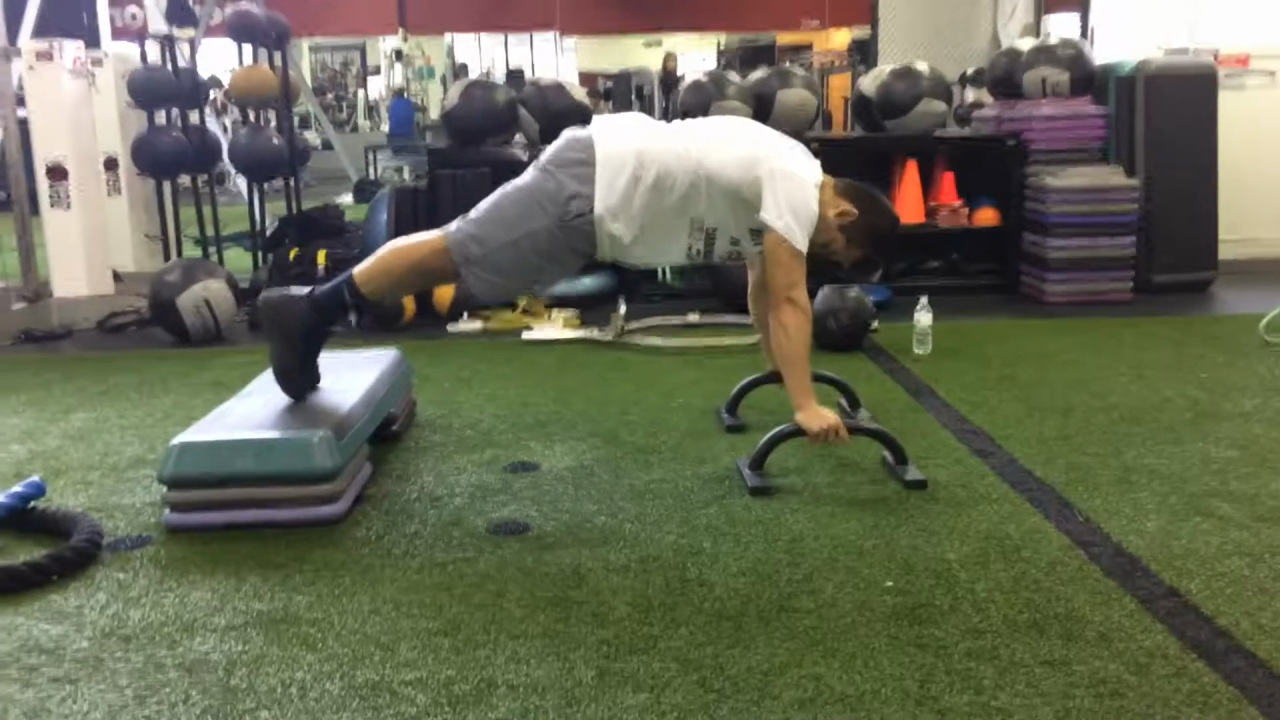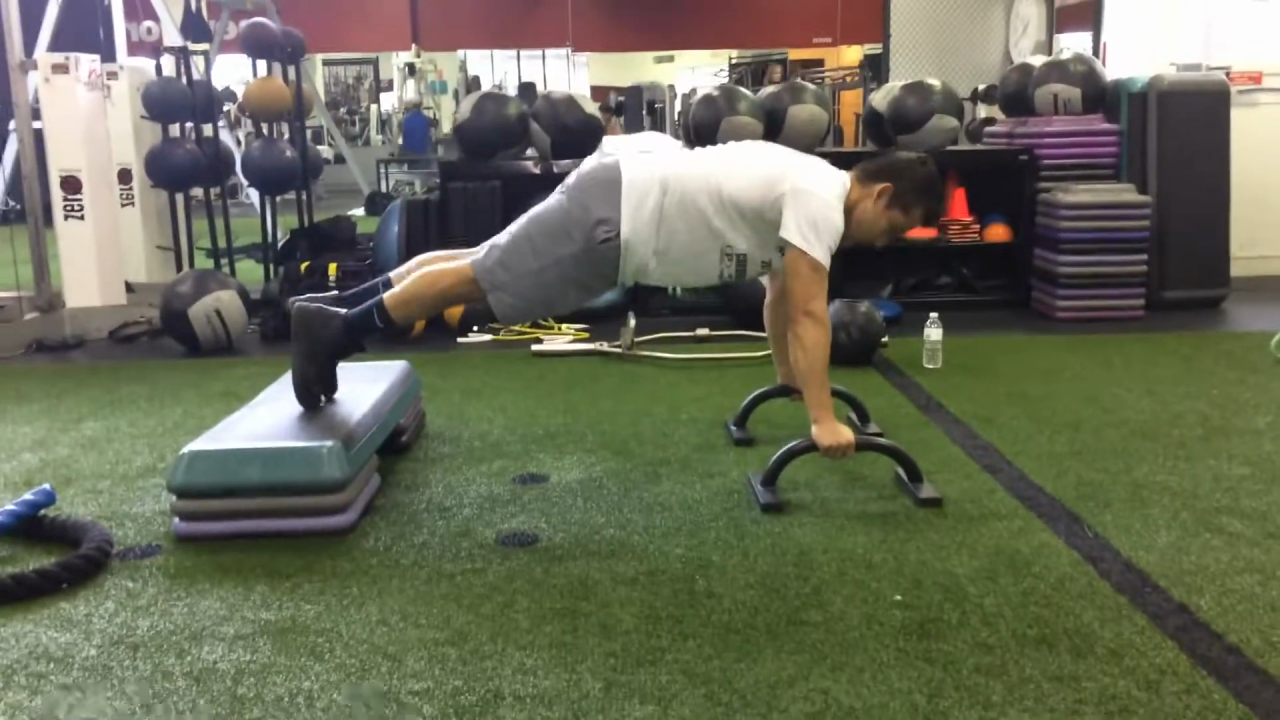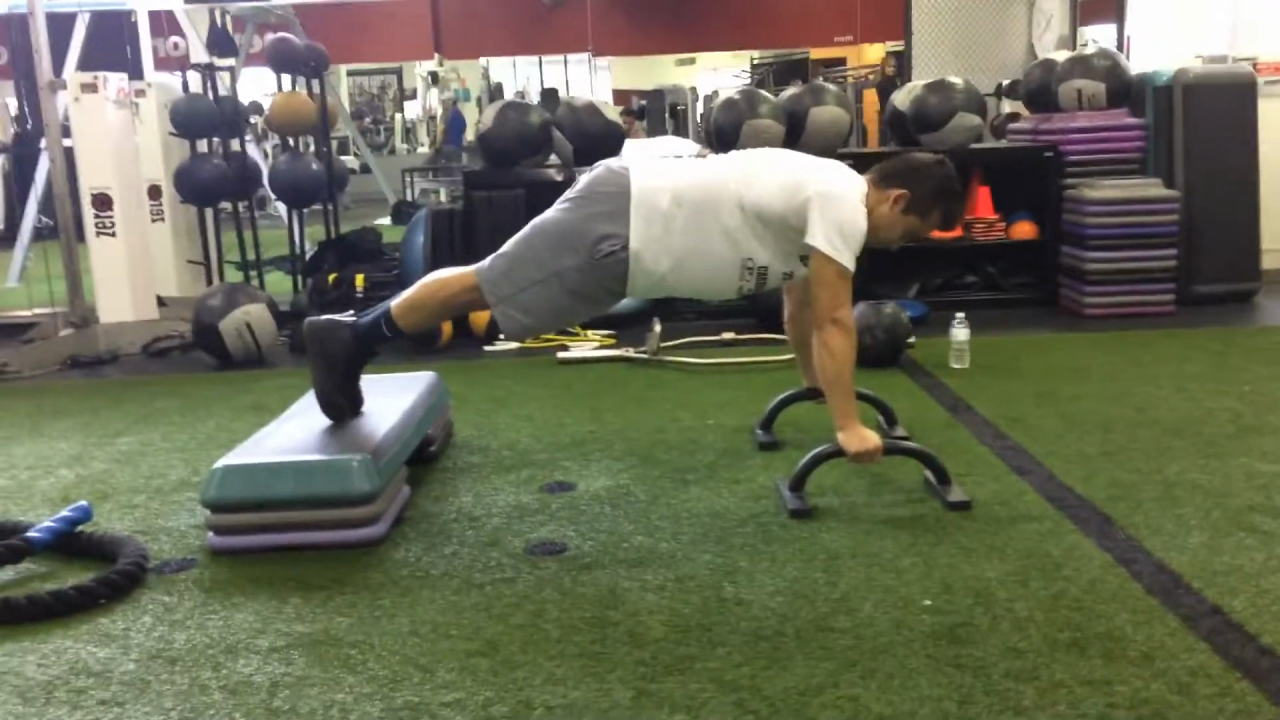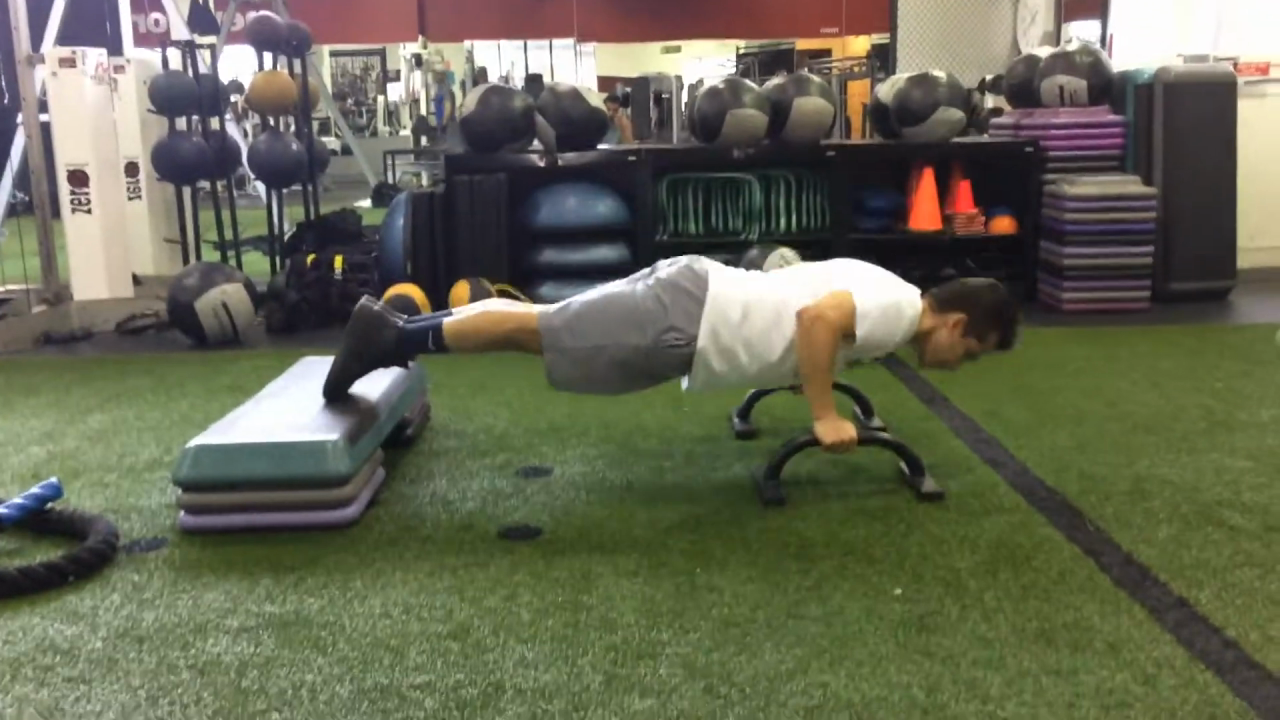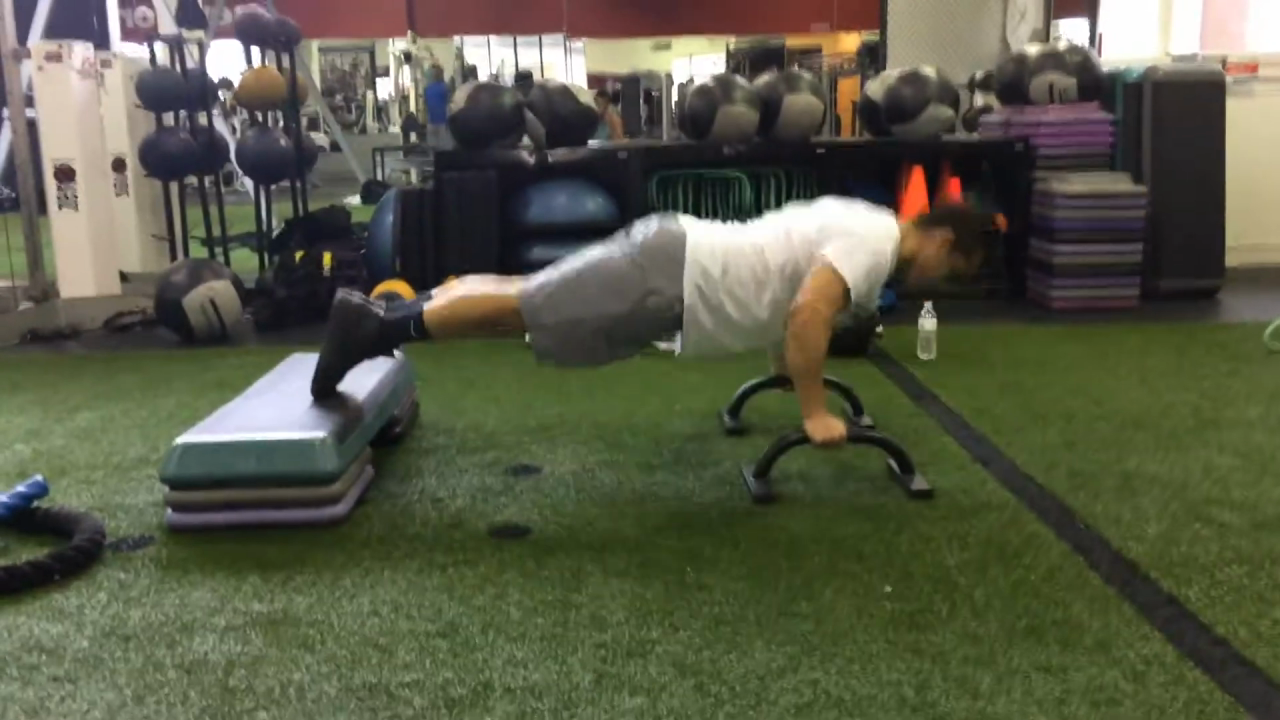
dt=1s
person 1, frame 1
left shoulder: (780, 180)
right shoulder: (797, 191)
left elbow: (762, 285)
right elbow: (788, 300)
left wrist: (780, 366)
right wrist: (805, 405)
left hip: (601, 172)
right hip: (592, 190)
left knee: (456, 250)
right knee: (450, 256)
left ankle: (313, 309)
right ankle: (308, 311)
person 1, frame 2
left shoulder: (809, 192)
right shoulder: (821, 202)
left elbow: (781, 297)
right elbow: (808, 313)
left wrist: (789, 376)
right wrist: (823, 418)
left hip: (619, 201)
right hip: (613, 216)
left knee: (478, 267)
right knee: (475, 280)
left ankle: (342, 306)
right ankle: (336, 329)
person 1, frame 3
left shoulder: (825, 196)
right shoulder: (845, 204)
left elbow: (800, 305)
right elbow: (834, 320)
left wrist: (815, 384)
right wrist: (848, 425)
left hip: (629, 206)
right hip: (620, 224)
left knee: (486, 282)
right knee: (485, 286)
left ankle: (356, 331)
right ankle: (348, 338)
person 1, frame 4
left shoulder: (881, 287)
right shoulder: (895, 308)
right elbow: (815, 318)
left wrist: (801, 376)
right wrist: (825, 416)
left hip: (693, 290)
right hip: (686, 321)
left knee: (538, 320)
right knee: (536, 330)
left ankle: (398, 325)
right ankle: (392, 336)
person 1, frame 5
left shoulder: (858, 223)
right shoulder: (877, 244)
right elbow: (809, 314)
left wrist: (786, 367)
right wrist: (813, 411)
left hip: (674, 253)
right hip: (669, 282)
left knee: (517, 297)
right knee: (517, 310)
left ankle: (377, 313)
right ankle: (373, 328)
